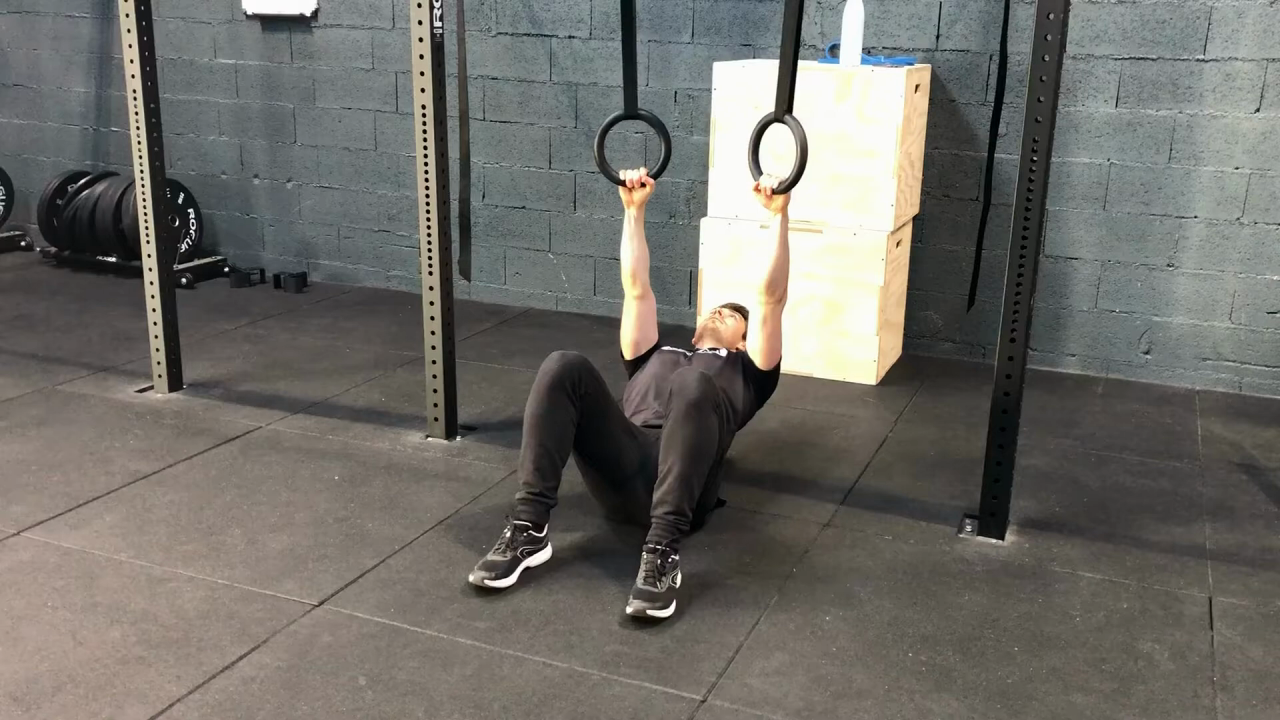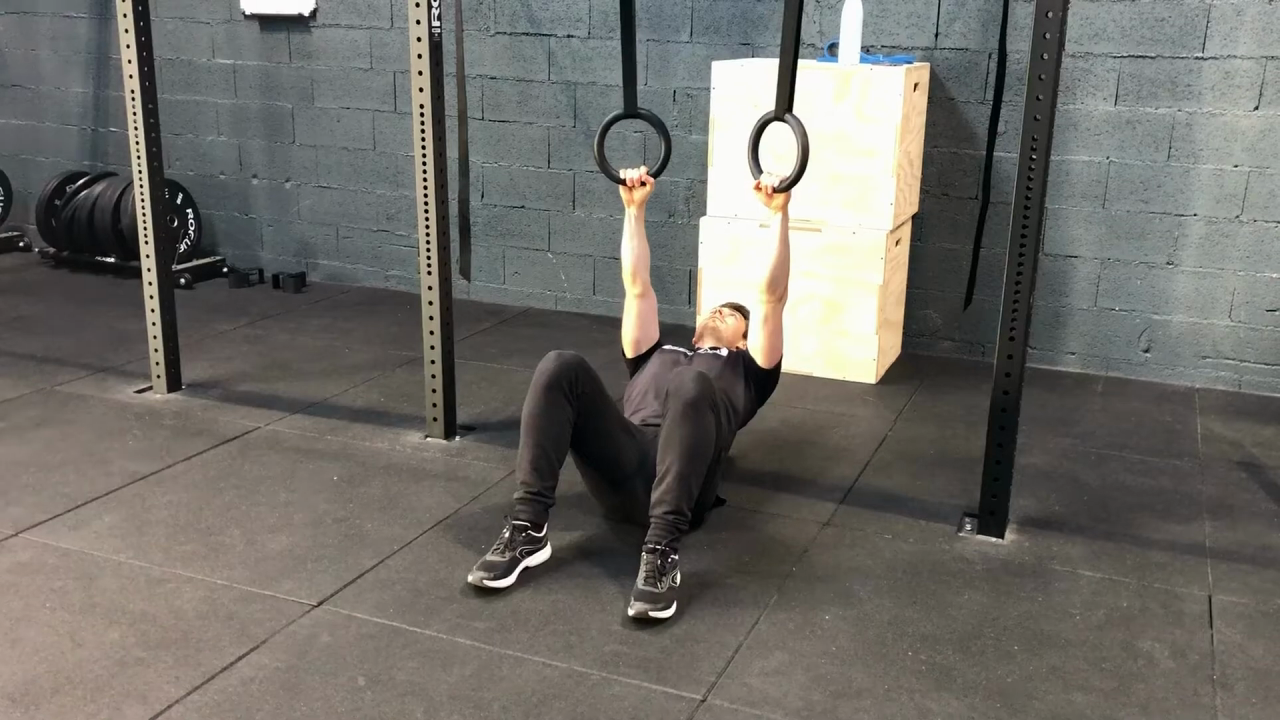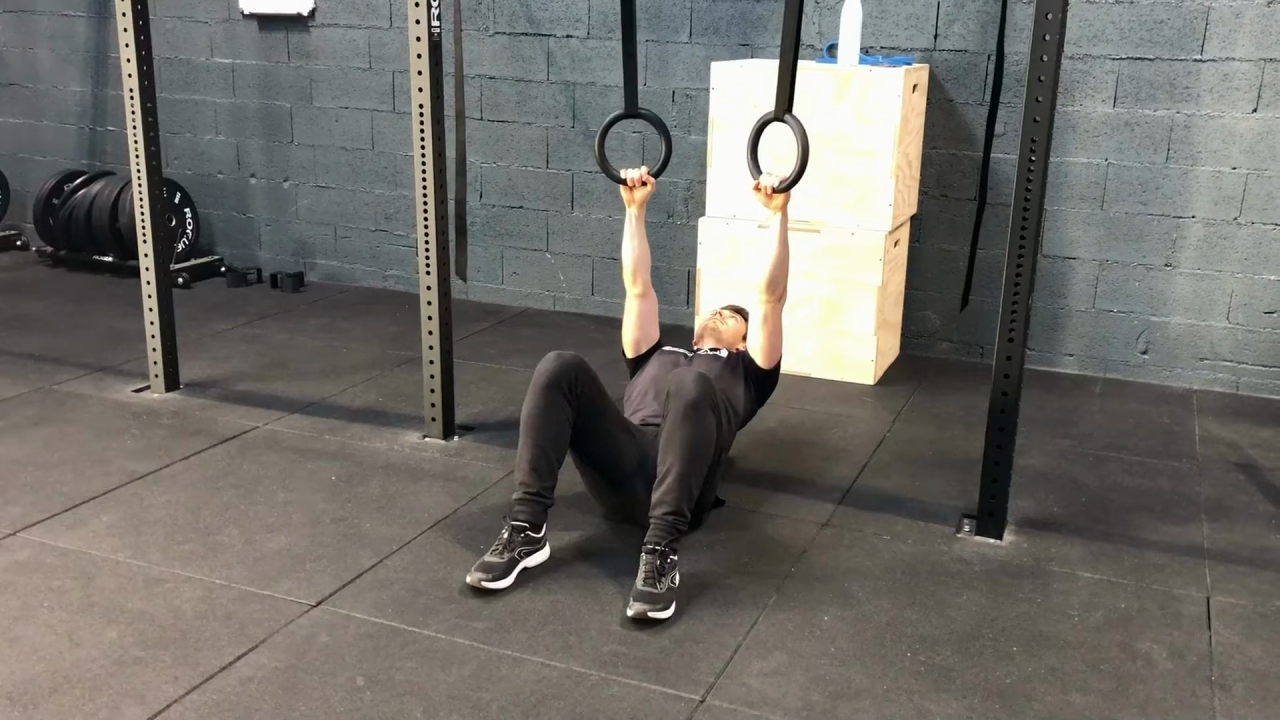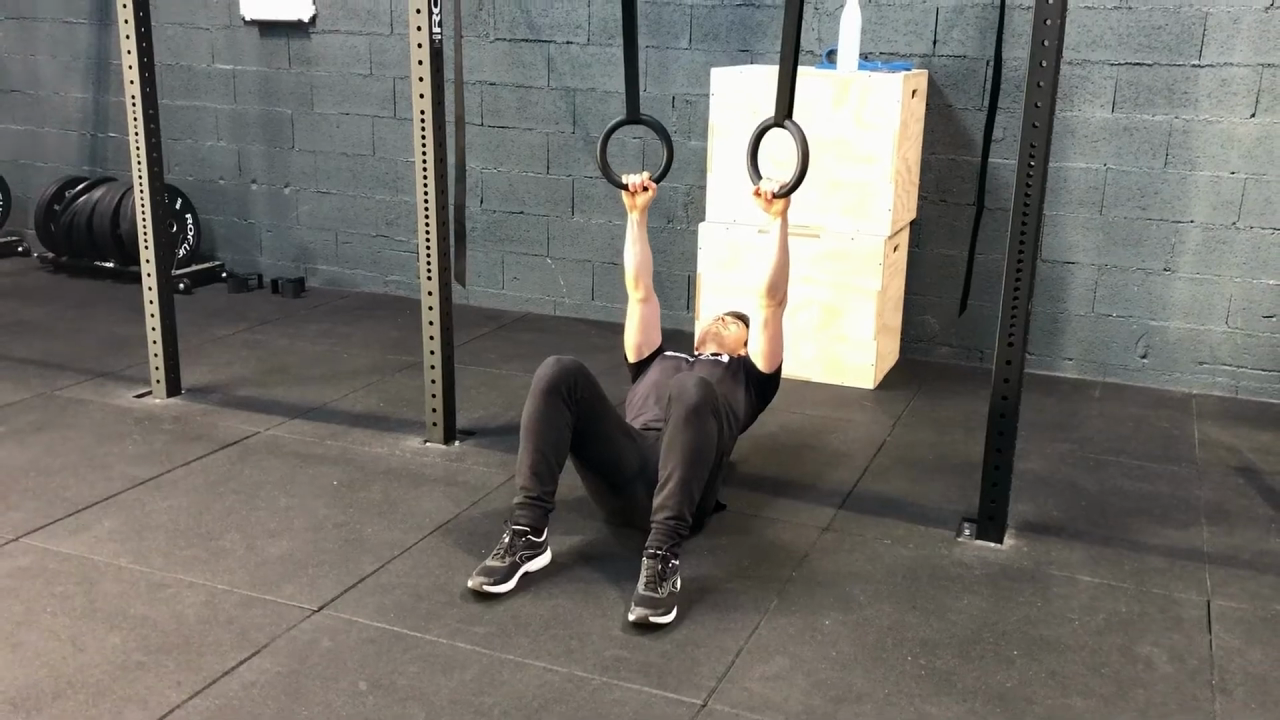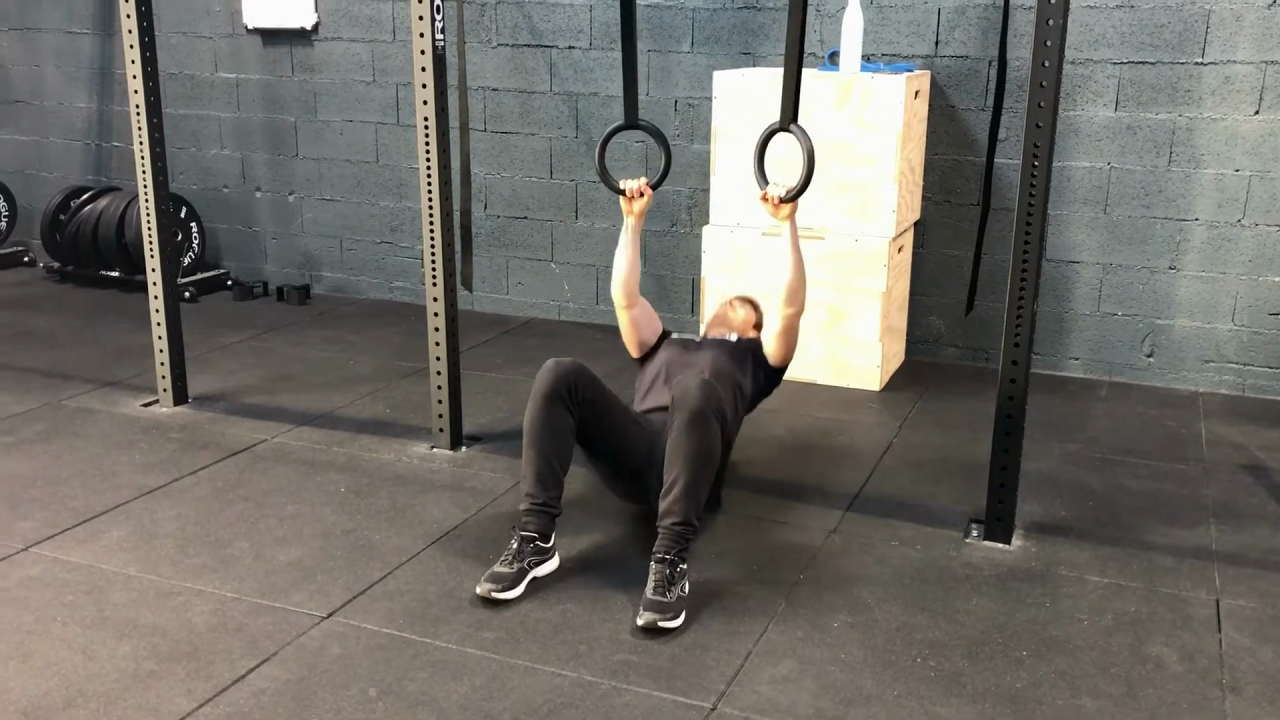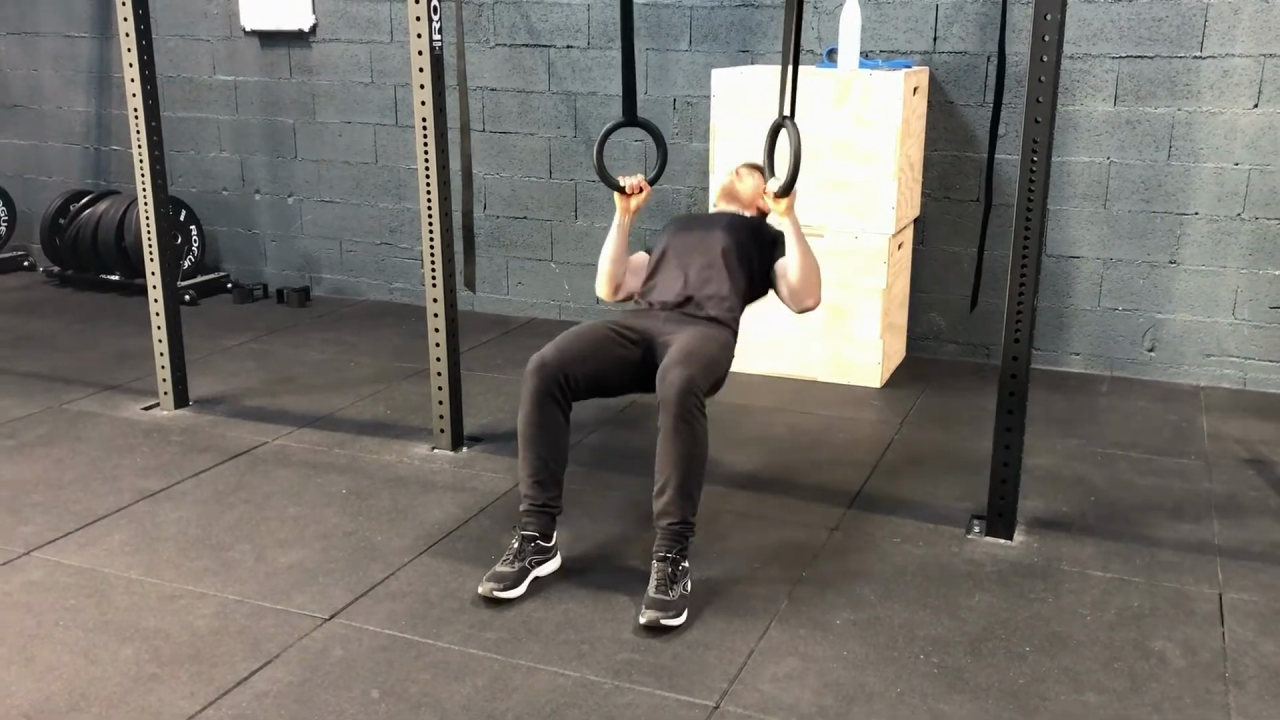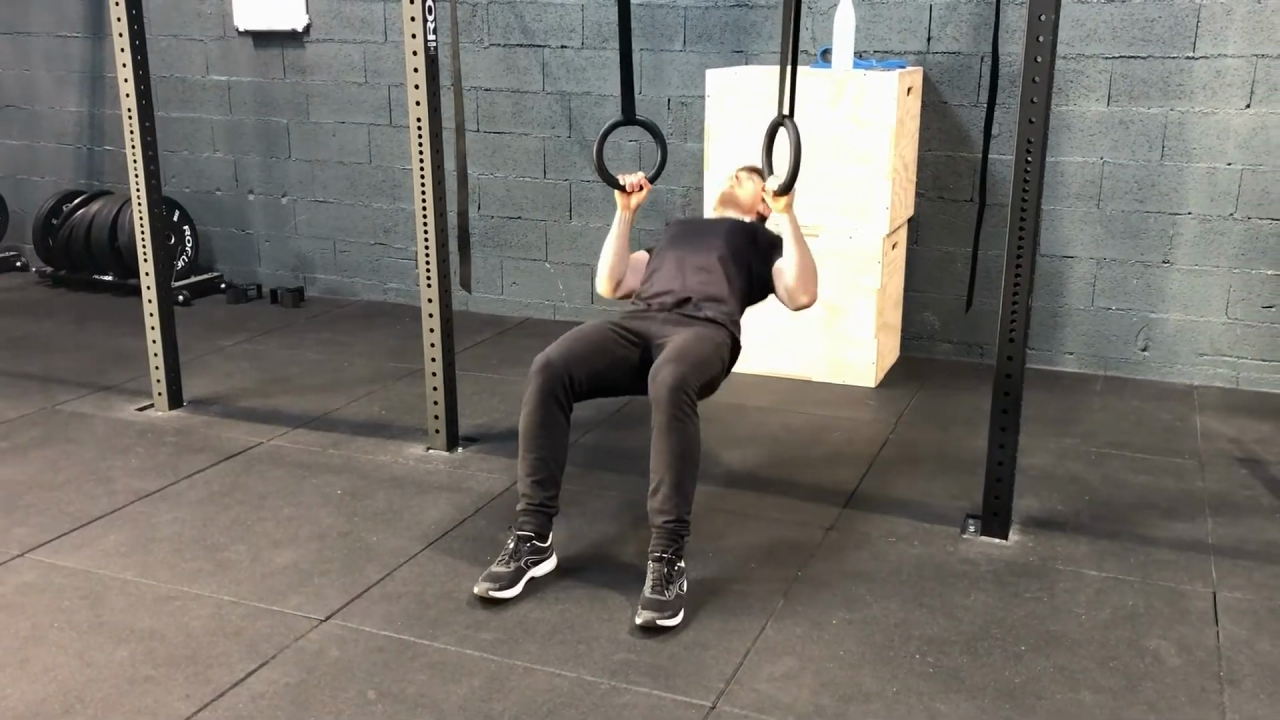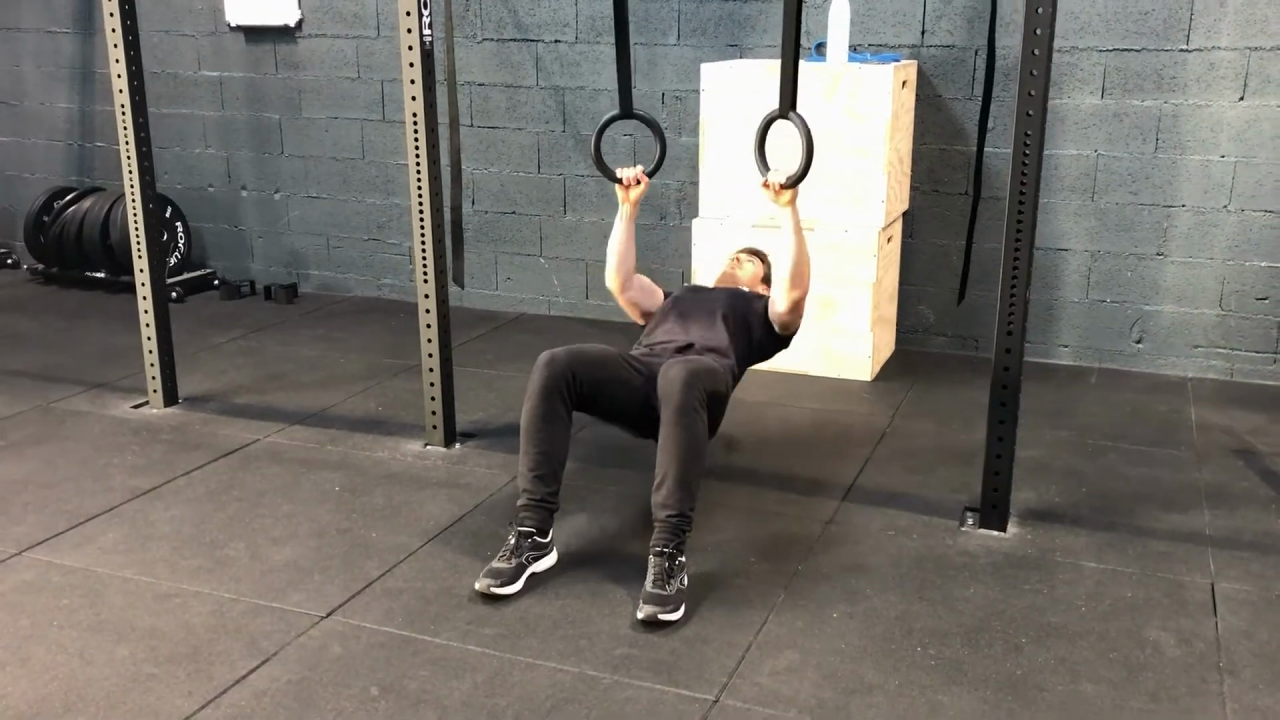
dt=0.4s
person 1, frame 1
left shoulder: (745, 371)
right shoulder: (655, 356)
left elbow: (770, 299)
right elbow: (636, 290)
left wrist: (777, 214)
right wrist: (634, 209)
left hip: (683, 476)
right hip: (621, 468)
left knee: (693, 384)
right knee: (563, 367)
left ankle: (662, 551)
right ankle: (528, 528)
person 1, frame 2
left shoulder: (747, 370)
right shoulder: (656, 355)
left elbow: (771, 297)
right elbow: (637, 288)
left wrist: (778, 213)
right wrist: (634, 208)
left hip: (683, 471)
right hip: (621, 465)
left knee: (689, 384)
right knee: (560, 368)
left ankle: (661, 550)
right ankle: (527, 527)
person 1, frame 3
left shoulder: (746, 370)
right shoulder: (656, 356)
left elbow: (769, 298)
right elbow: (638, 286)
left wrist: (777, 214)
right wrist: (635, 208)
left hip: (682, 475)
right hip: (621, 466)
left knee: (692, 385)
right knee: (559, 368)
left ankle: (660, 551)
right ankle: (525, 528)
person 1, frame 4
left shoulder: (748, 376)
right shoulder: (657, 361)
left elbow: (770, 302)
right elbow: (640, 292)
left wrist: (778, 219)
right wrist: (637, 213)
left hip: (682, 474)
right hip: (622, 471)
left knee: (693, 390)
right knee: (558, 373)
left ankle: (662, 556)
right ankle: (527, 532)
person 1, frame 5
left shoulder: (755, 360)
right shoulder: (665, 348)
left elbow: (789, 309)
right elbow: (626, 299)
left wrist: (786, 223)
right wrist: (634, 218)
left hip: (689, 460)
right hip: (634, 452)
left knee: (695, 391)
right knee: (558, 376)
left ankle: (670, 562)
right ankle: (535, 538)
person 1, frame 6
left shoulder: (765, 239)
right shoulder: (678, 227)
left elbow: (806, 299)
right elbow: (609, 287)
left wrist: (786, 216)
right wrist: (625, 214)
left hip: (703, 331)
right hip: (640, 325)
left knee: (679, 385)
right knee: (545, 370)
left ankle: (671, 559)
right ankle: (537, 538)
person 1, frame 7
left shoulder: (763, 240)
right shoulder: (677, 229)
left elbow: (802, 297)
right elbow: (609, 285)
left wrist: (786, 213)
right wrist: (625, 212)
left hip: (703, 329)
right hip: (639, 322)
left knee: (670, 385)
right knee: (548, 372)
left ankle: (667, 559)
right ankle: (533, 538)
person 1, frame 8
left shoulder: (762, 314)
right shoulder: (677, 298)
left elbow: (794, 292)
right elbow: (618, 280)
left wrist: (788, 209)
right wrist: (628, 206)
left hip: (701, 374)
right hip: (641, 371)
left knee: (679, 381)
right knee: (553, 368)
left ankle: (668, 554)
right ankle: (533, 532)
